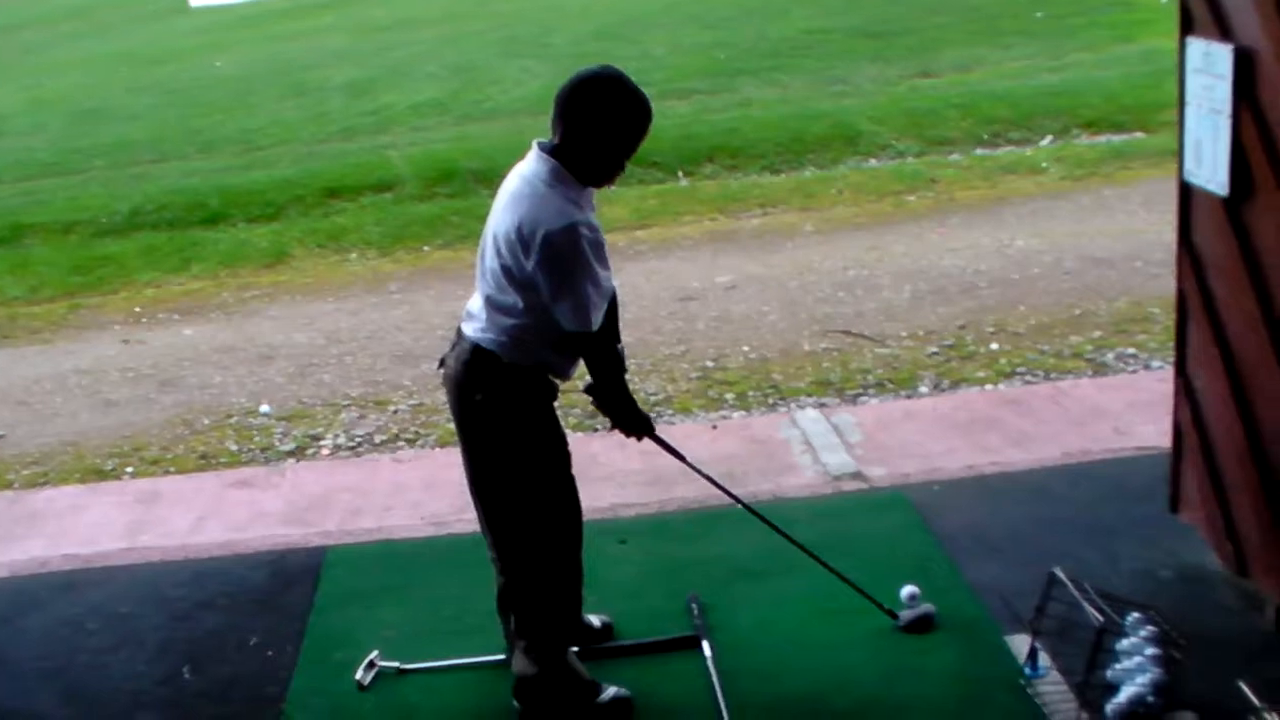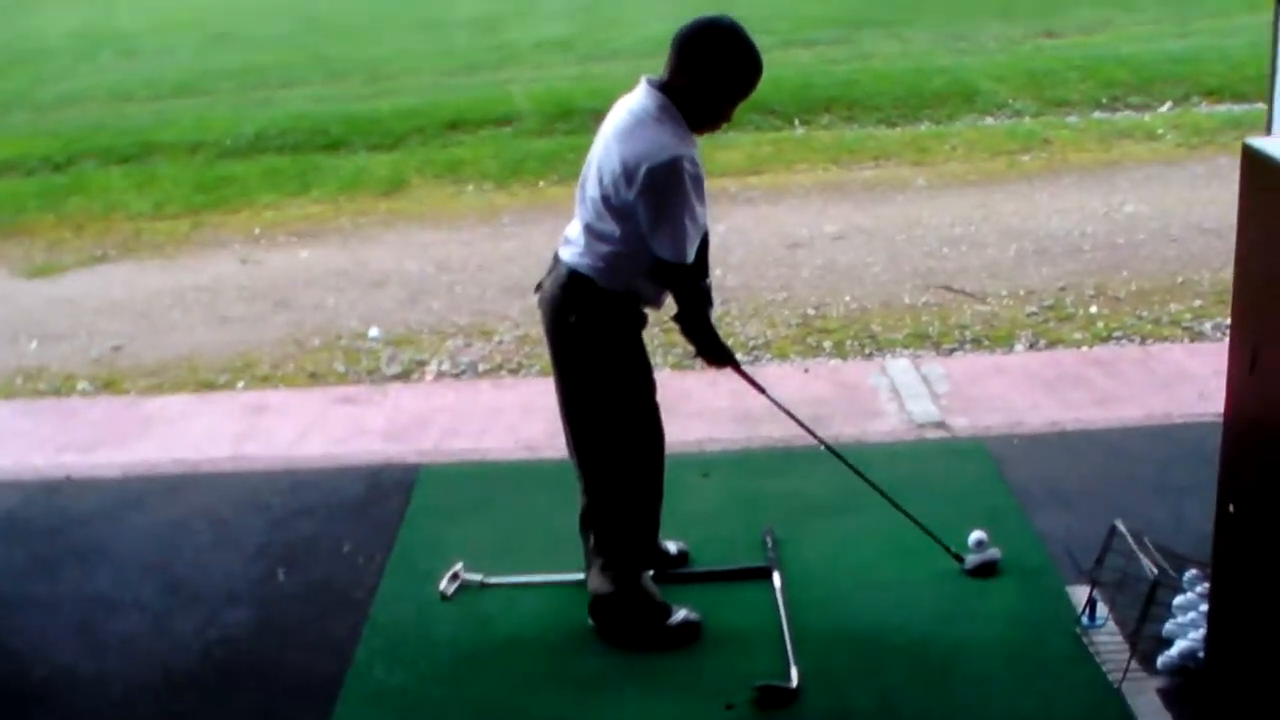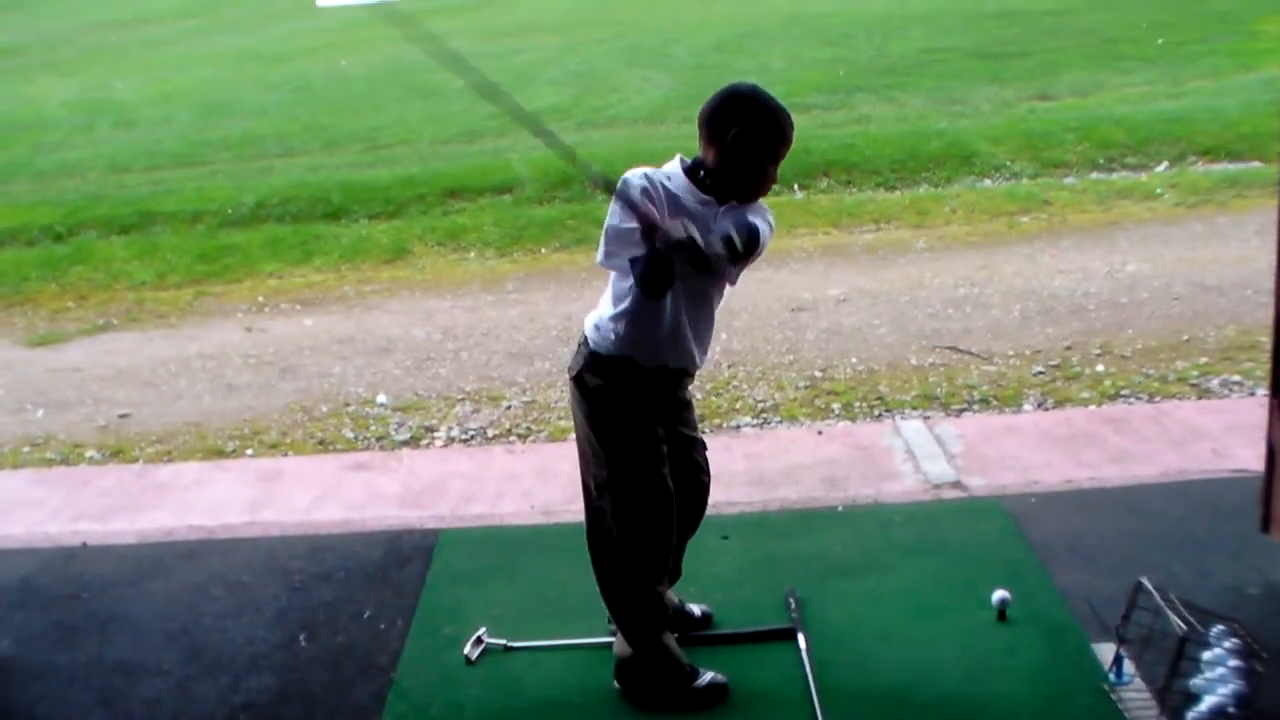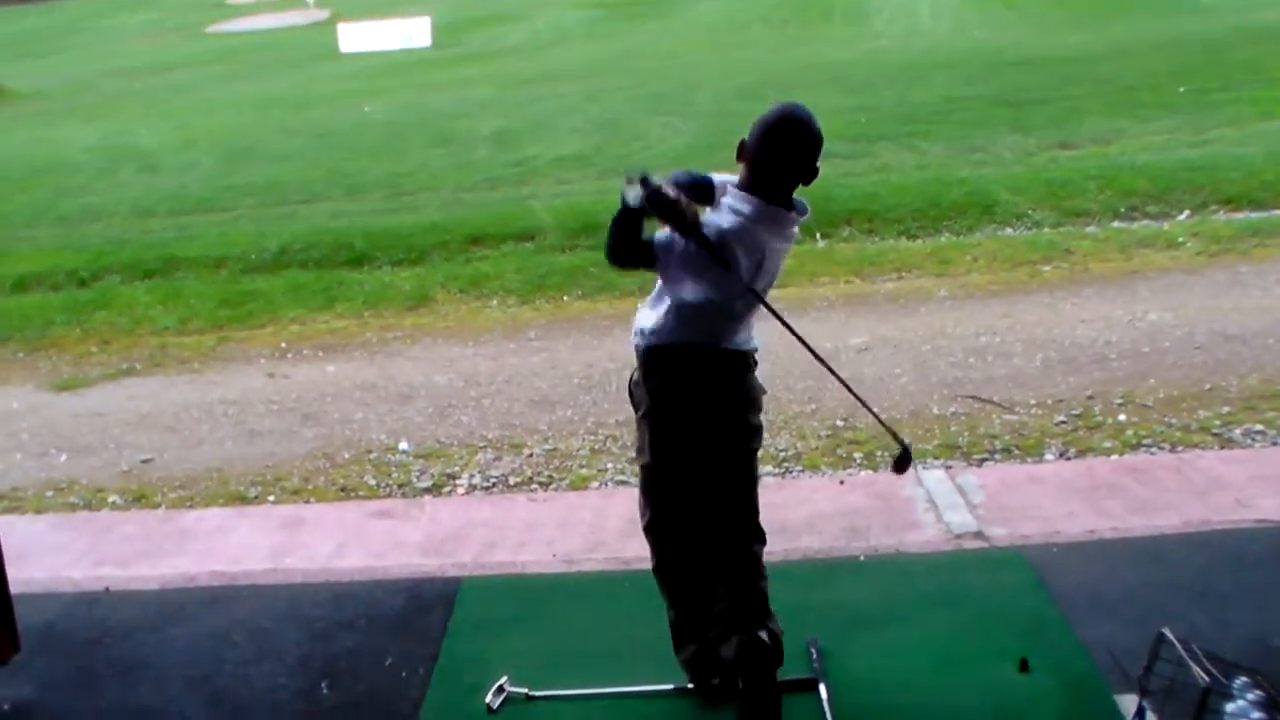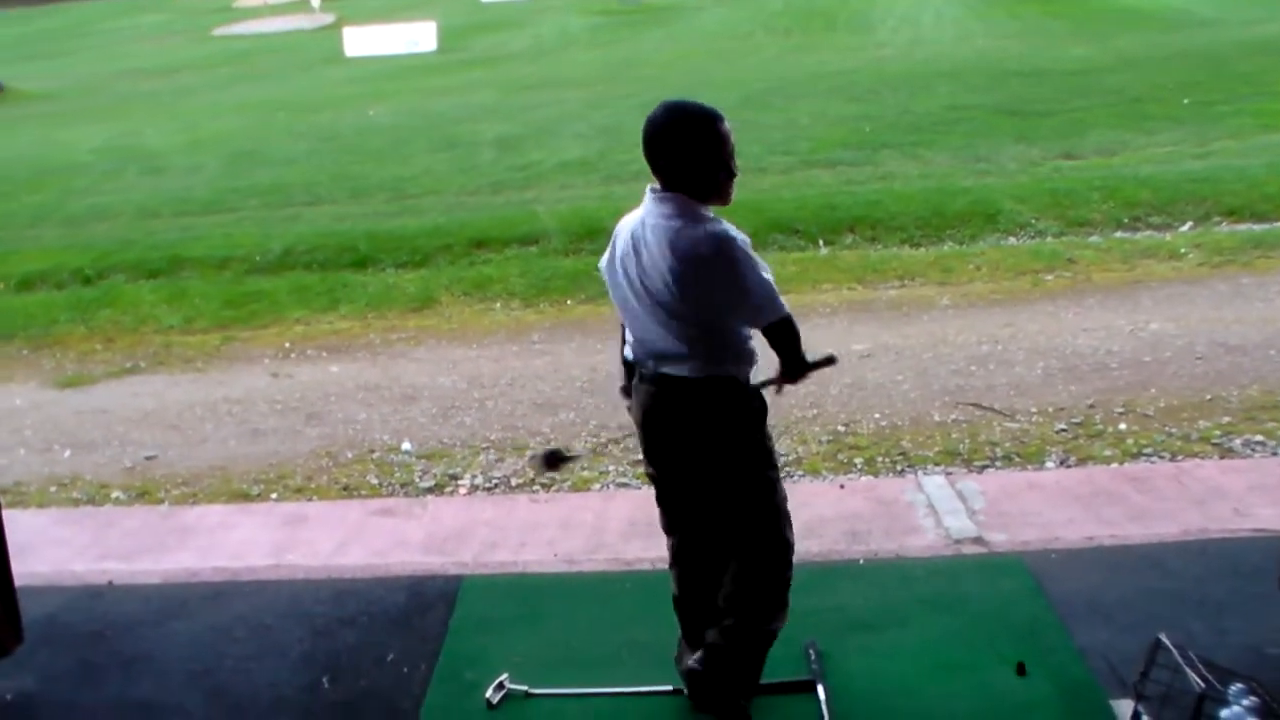
dt=1s
person 1, frame 1
left shoulder: (535, 173)
right shoulder: (562, 222)
left elbow: (593, 308)
right elbow: (587, 332)
left wrist: (612, 385)
right wrist: (621, 404)
left hip: (491, 365)
right hip: (503, 384)
left knee: (536, 517)
right knee: (538, 528)
left ankle: (552, 620)
person 1, frame 2
left shoulder: (637, 105)
right shoulder: (669, 156)
right elbow: (675, 263)
left wrist: (694, 310)
right wrist: (703, 331)
left hip: (580, 289)
right hip: (595, 310)
left knee: (616, 443)
right knee: (627, 451)
left ankle: (625, 543)
right ankle: (620, 596)
person 1, frame 3
left shoulder: (749, 212)
right shoulder: (645, 188)
left elbow: (736, 250)
right elbow: (651, 281)
left wrist: (689, 241)
right wrist: (666, 243)
left hip: (669, 376)
right hip: (614, 377)
left knee: (685, 492)
right knee: (637, 518)
left ankle: (649, 603)
right ankle: (647, 661)
person 1, frame 4
left shoulder: (719, 235)
right shoulder: (785, 215)
left elbow: (622, 254)
right elbow: (709, 187)
left wrist: (638, 205)
right wrist: (679, 194)
left hip: (671, 378)
right hip: (732, 376)
left knee: (675, 526)
right knee: (736, 524)
left ankle: (705, 652)
right ankle: (748, 640)
person 1, frame 5
left shoulder: (629, 231)
right shoulder: (717, 243)
right elbow: (777, 323)
left wrist: (634, 392)
right wrist: (793, 363)
left hip: (657, 403)
right hip: (721, 407)
left knee: (691, 542)
right knee: (762, 544)
left ankle: (704, 661)
right ankle: (723, 667)
